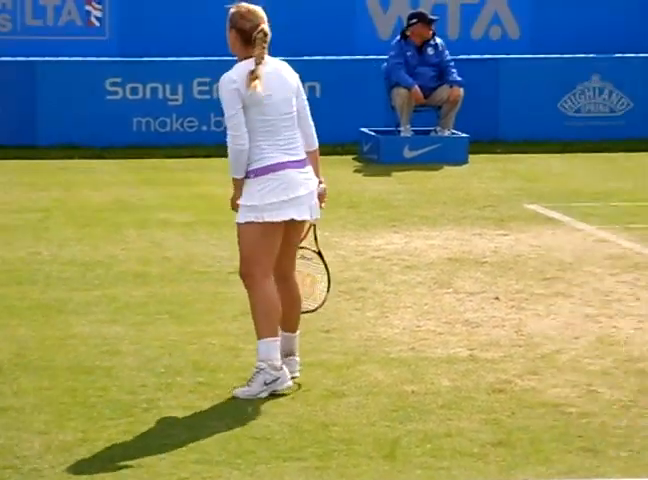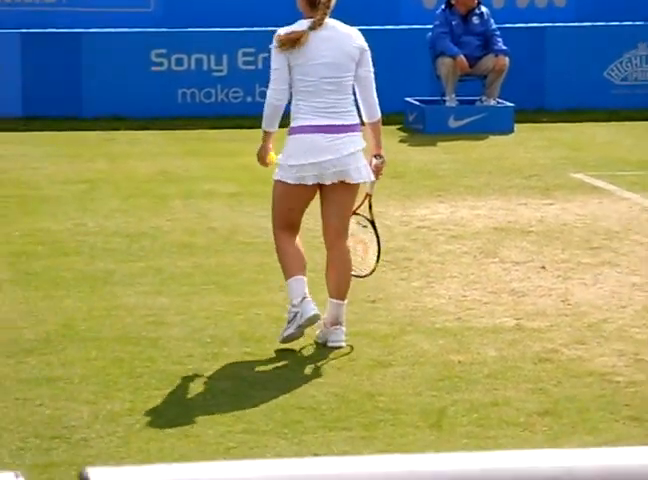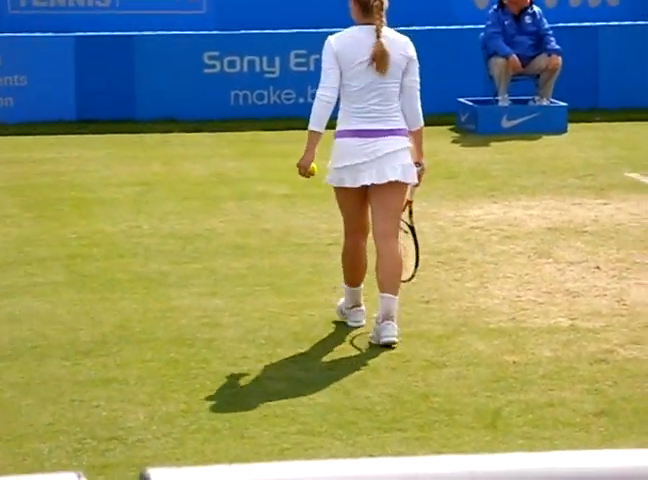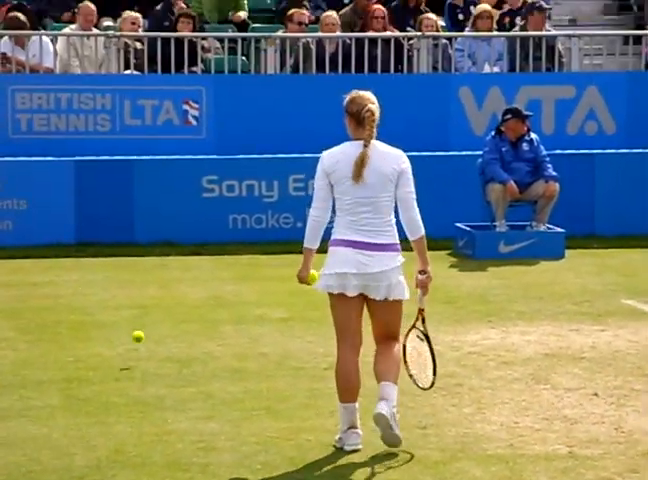
dt=0.3s
person 1, frame 1
left shoulder: (232, 81)
right shoulder: (286, 71)
left elbow: (238, 143)
right elbow: (308, 133)
left wrist: (237, 188)
right wrist: (317, 178)
left hip: (267, 185)
right hip: (300, 181)
left knee: (254, 275)
right knee: (283, 273)
left ankle: (271, 370)
right ankle: (287, 357)
person 1, frame 2
left shoulder: (285, 38)
right shoulder: (354, 38)
left elbow: (277, 95)
right elbow: (369, 99)
left wrist: (265, 141)
right wrist: (377, 148)
left hip: (304, 146)
right hip: (347, 146)
left knee: (284, 231)
right knee: (336, 238)
left ankle: (301, 303)
right ankle: (335, 324)
person 1, frame 3
left shoulder: (336, 43)
right shoulder: (404, 46)
left elbow: (325, 98)
right elbow: (412, 106)
left wrist: (309, 151)
right wrist: (418, 156)
left hip: (350, 147)
right hip: (392, 148)
left knee: (355, 234)
right knee: (387, 238)
left ankle: (353, 306)
right ankle: (387, 320)
person 1, frame 4
left shoulder: (330, 158)
right shoulder: (397, 159)
left elbow: (318, 213)
right elbow: (411, 217)
left wrist: (306, 258)
right wrist: (423, 266)
left hip: (343, 258)
right hip: (384, 260)
left knee: (348, 347)
right knee: (387, 341)
left ankle: (349, 429)
right ankle: (386, 404)
